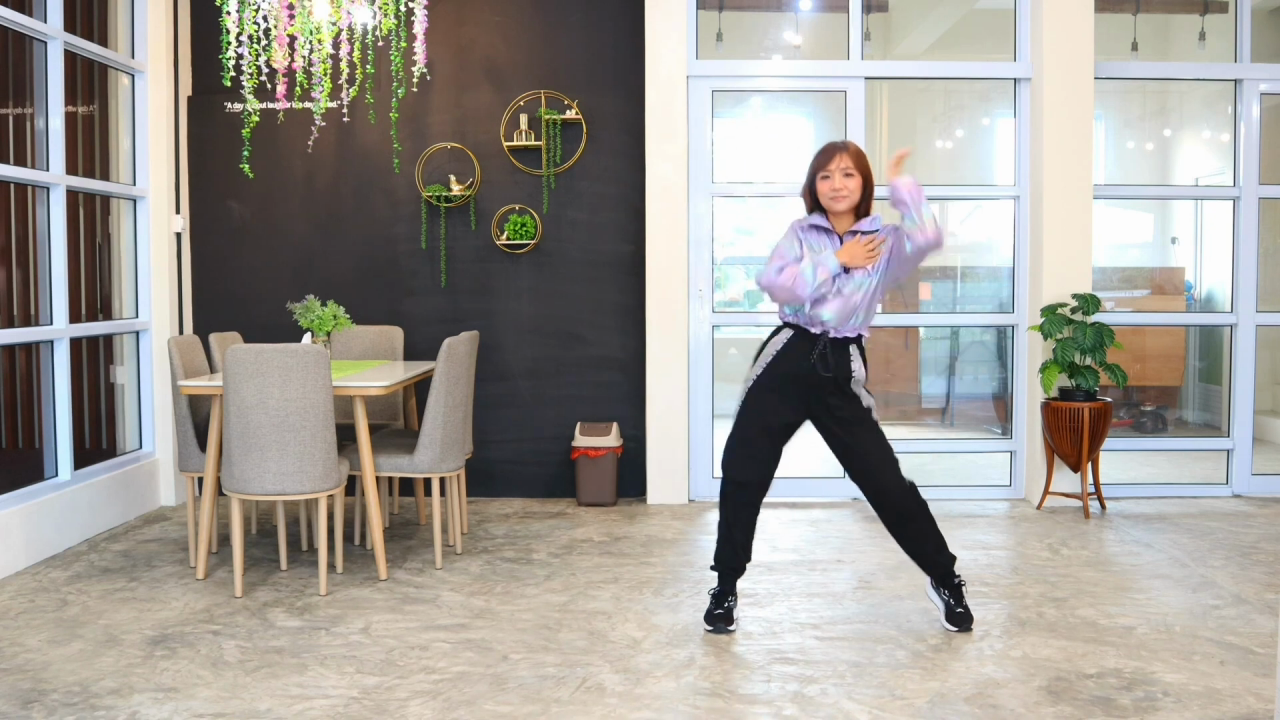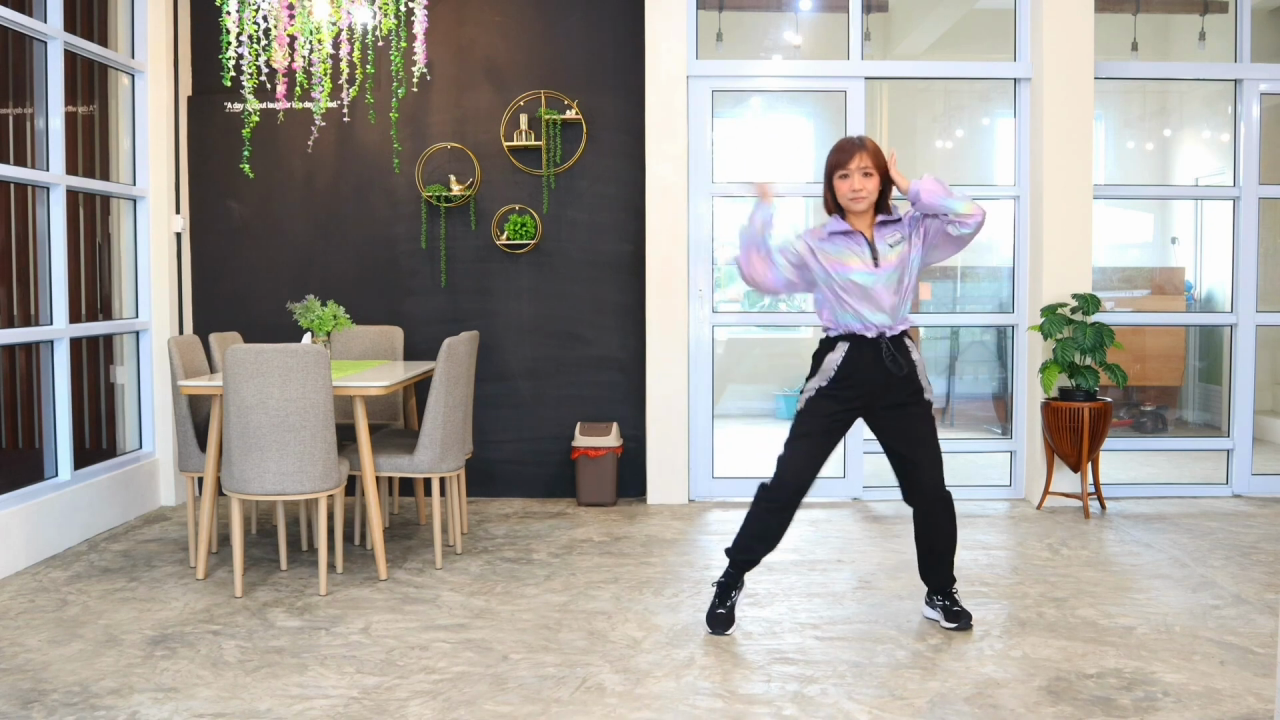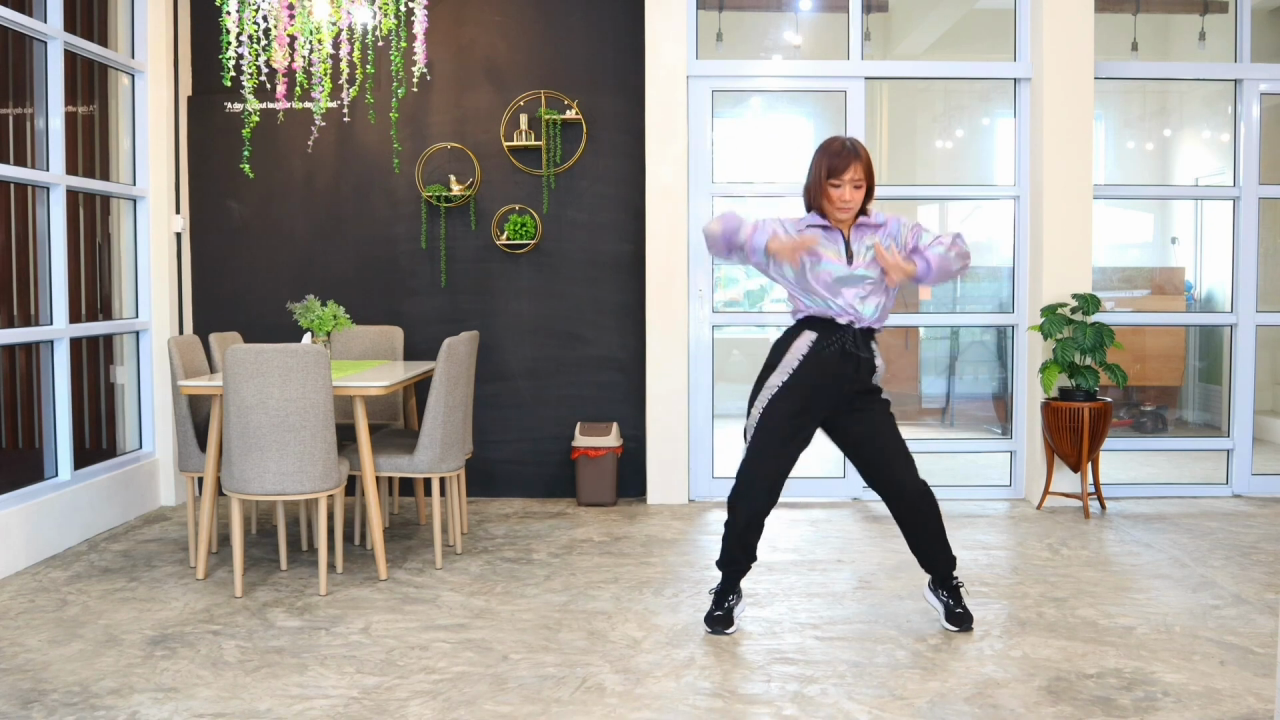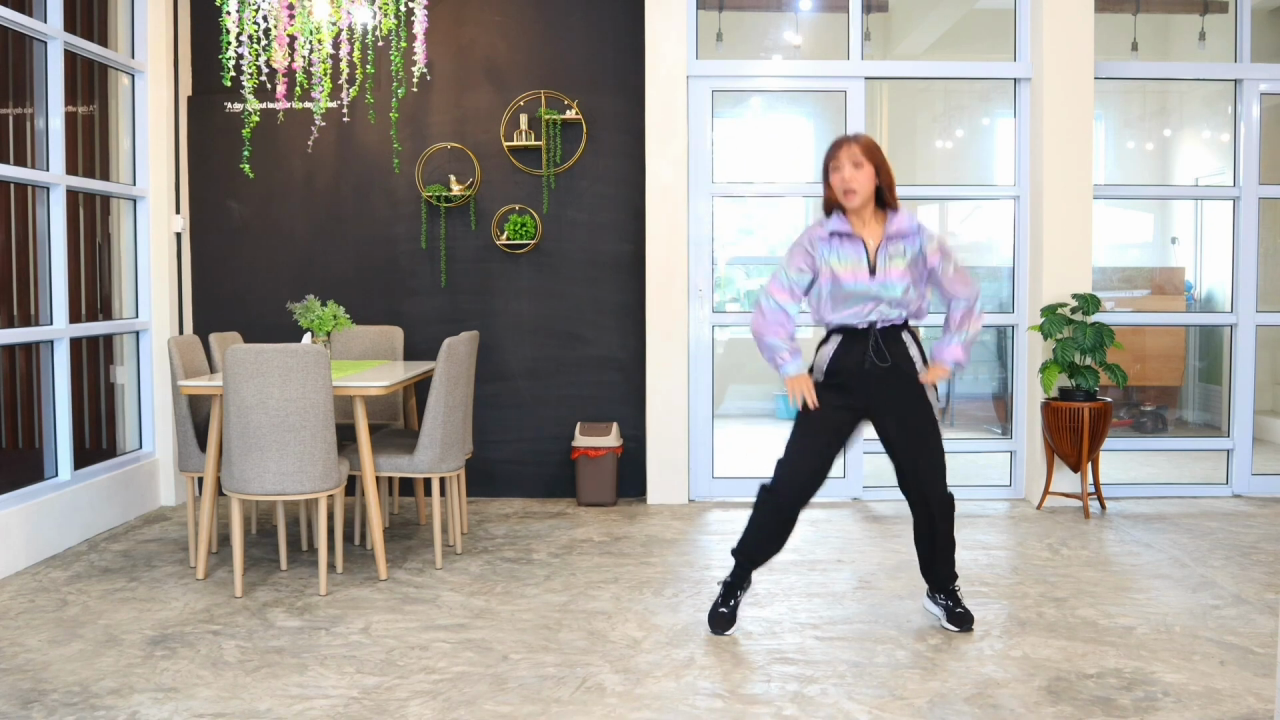
dt=0.4s
person 1, frame 1
left shoulder: (886, 242)
right shoulder: (800, 234)
left elbow: (927, 237)
right elbow: (776, 283)
left wrist: (900, 183)
right wrist: (842, 263)
left hip: (841, 370)
right hip: (784, 365)
left knee: (885, 482)
right knee: (742, 474)
left ankle: (946, 582)
right ankle: (726, 587)
person 1, frame 2
left shoulder: (910, 232)
right shoulder: (816, 243)
left elbow: (970, 217)
right elbow: (764, 279)
left wrist: (911, 187)
right wrist: (762, 212)
left hip: (898, 367)
right hip: (841, 368)
left knee: (928, 488)
right knee: (788, 481)
left ankle: (940, 591)
right ankle: (730, 581)
person 1, frame 3
left shoulder: (888, 232)
right shoulder: (794, 231)
left elbow: (956, 252)
right elbow: (719, 234)
left wrist: (916, 266)
right wrist: (769, 245)
left hip: (859, 371)
right hip: (805, 362)
left knee: (904, 484)
right knee: (756, 486)
left ankle: (946, 584)
right ankle: (728, 588)
person 1, frame 4
left shoulder: (915, 236)
right shoulder: (816, 242)
left elbow: (962, 295)
right elbow: (770, 309)
left wrist: (948, 355)
right wrist: (793, 370)
left hip: (900, 365)
right hip: (838, 367)
left knee: (928, 487)
right knee: (790, 483)
left ankle: (943, 590)
right ankle: (736, 583)
